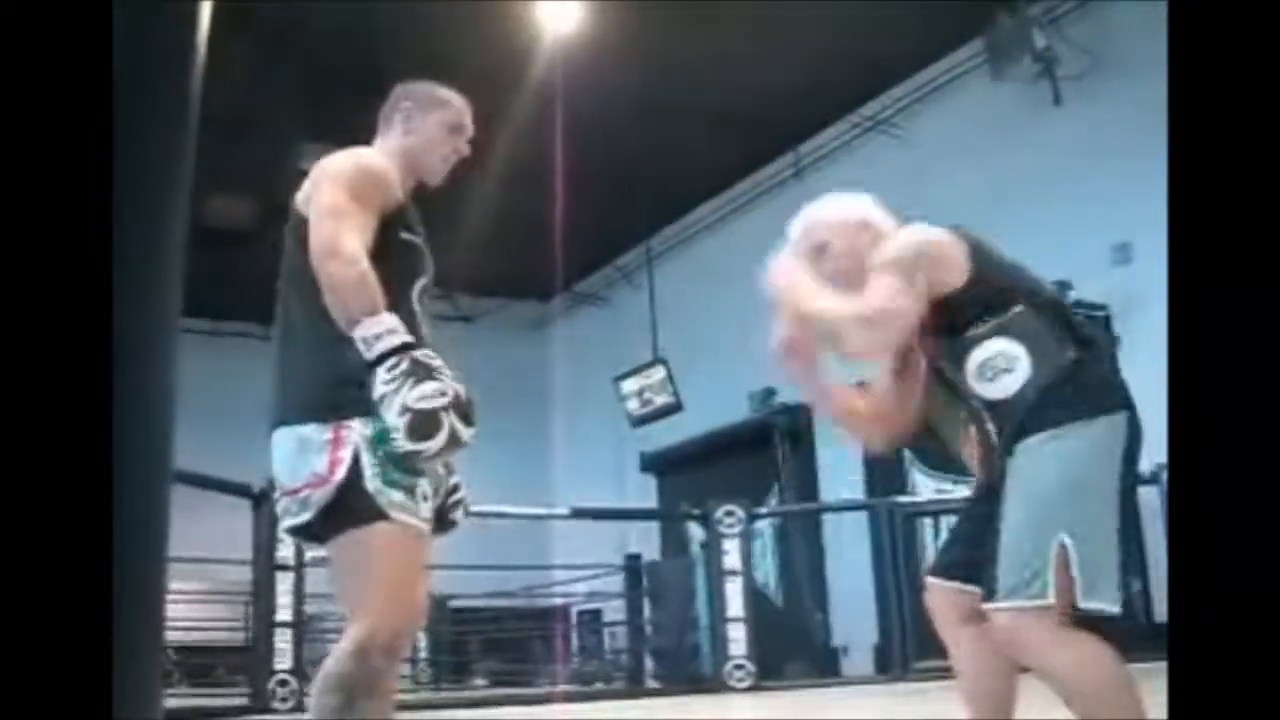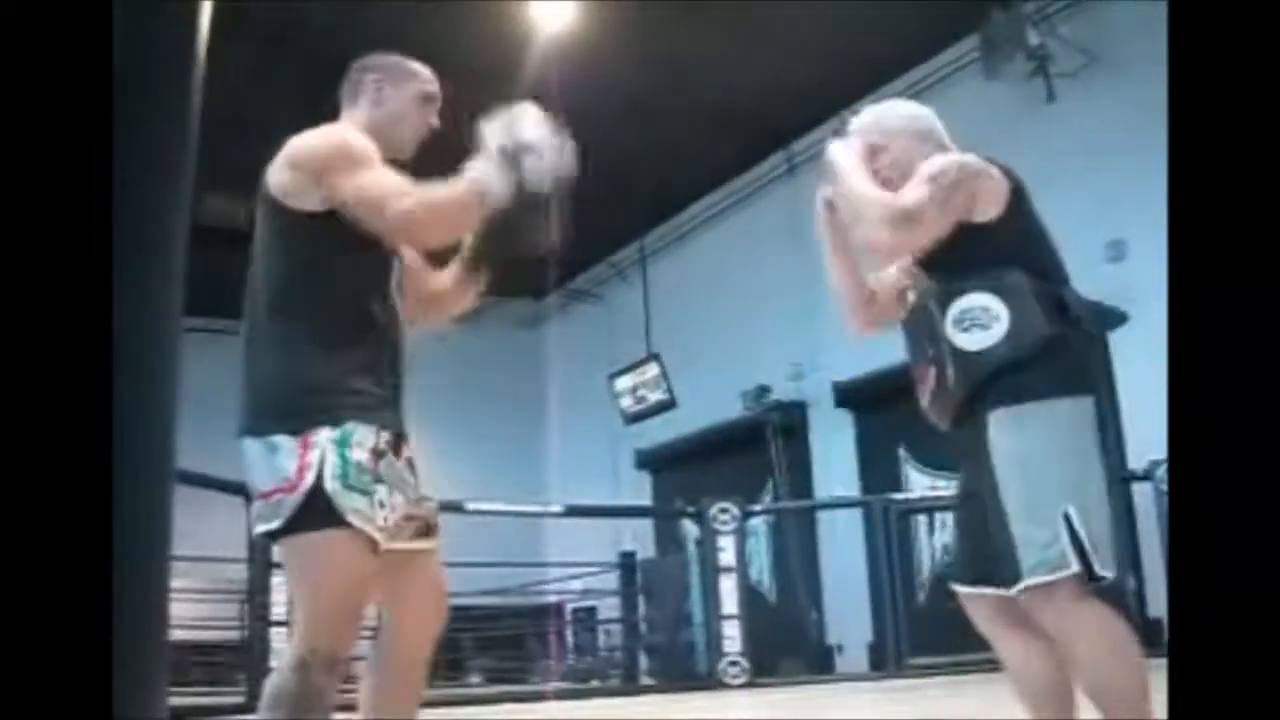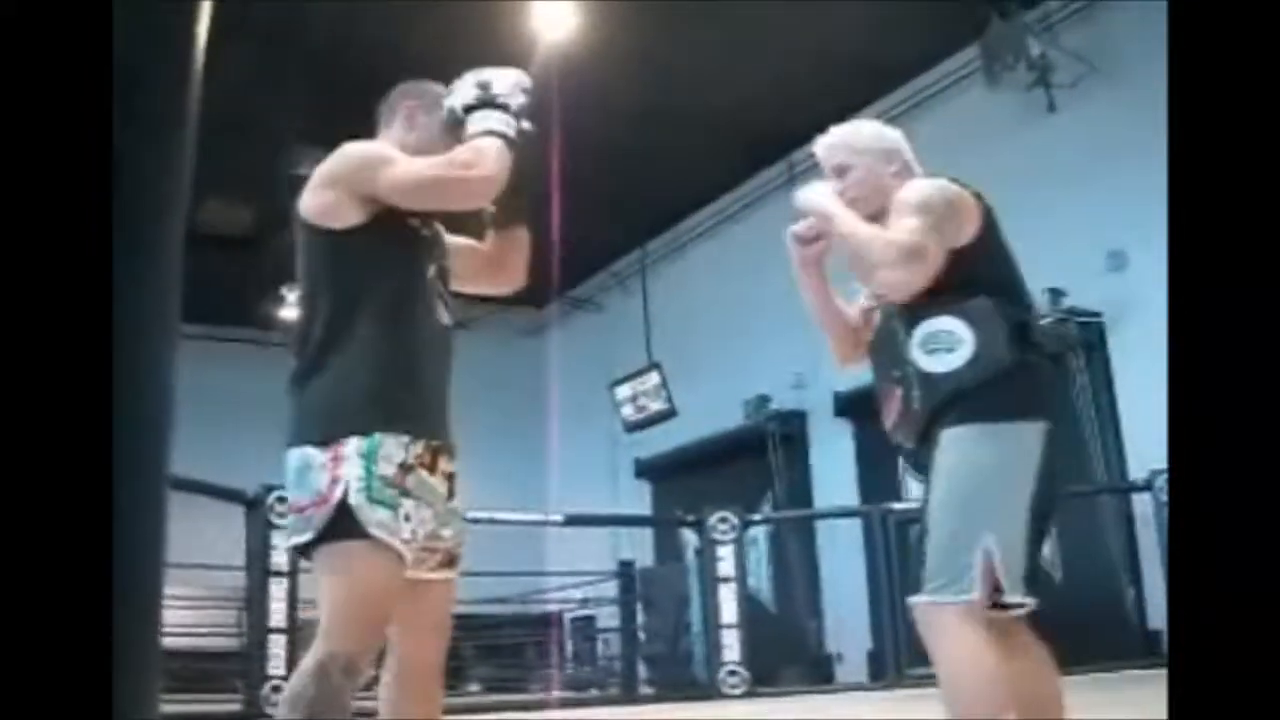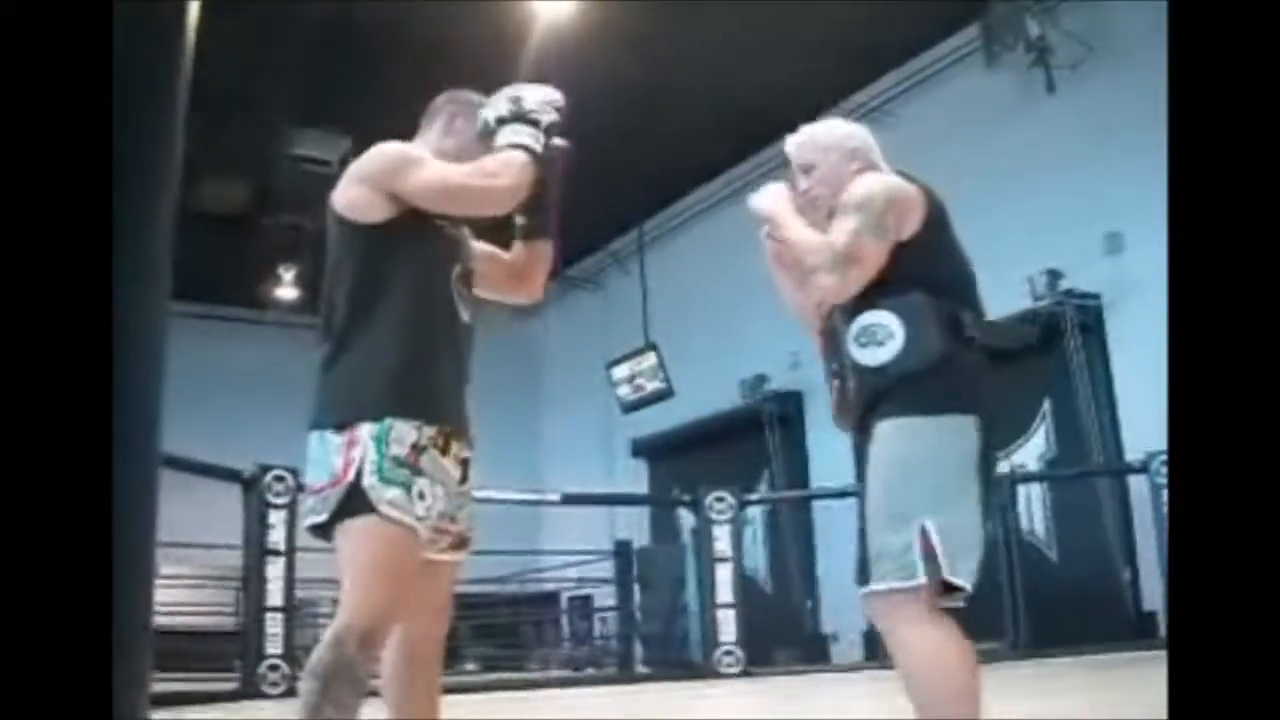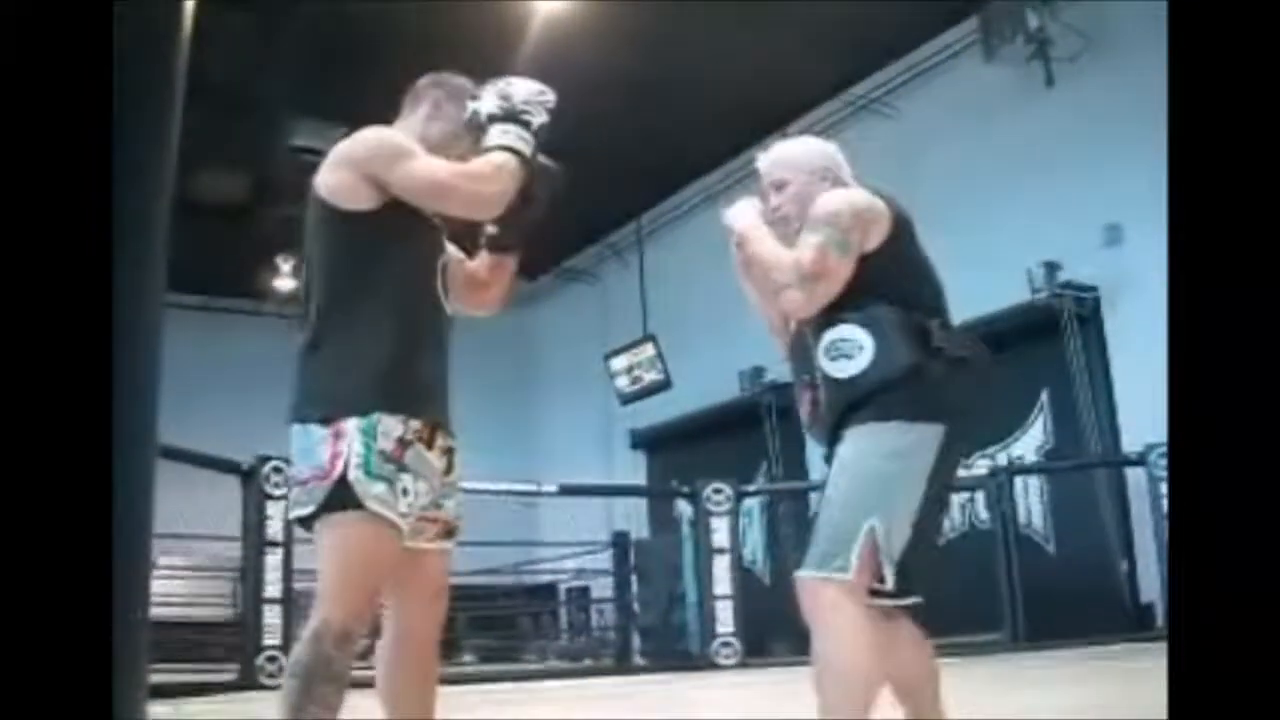
dt=0.4s
person 1, frame 1
left shoulder: (399, 218)
right shoulder: (359, 170)
right elbow: (338, 260)
left wrist: (431, 460)
right wrist: (399, 362)
left hip: (371, 423)
right hip: (343, 417)
left knee: (383, 626)
right knee: (387, 621)
person 1, frame 2
left shoulder: (368, 199)
right shoulder: (327, 148)
left elbow: (433, 302)
right elbow: (417, 218)
left wrist: (494, 211)
right wrist: (499, 166)
left hip: (364, 422)
right hip: (320, 419)
left knee: (418, 611)
right knee: (326, 639)
person 1, frame 3
left shoulder: (418, 229)
right shoulder: (355, 166)
left elbow: (504, 273)
right elbow: (472, 178)
left wrist: (514, 191)
right wrist: (494, 117)
left hip: (417, 443)
right hip: (358, 437)
left knee: (423, 641)
right knee: (349, 642)
person 1, frame 4
left shoulder: (446, 231)
right shoulder: (388, 164)
left elbow: (524, 282)
right elbow: (493, 188)
left wrist: (539, 202)
right wrist: (524, 133)
left hip: (436, 429)
right hip: (378, 422)
left knee: (425, 622)
right knee: (368, 614)
person 1, frame 5
left shoulder: (415, 209)
right shoulder: (371, 148)
left elbow: (480, 293)
right elbow: (478, 192)
left wrist: (513, 220)
right wrist: (511, 132)
left hip: (416, 419)
right hip: (360, 414)
left knee: (421, 608)
right knee: (346, 612)
person 2, frame 1
left shoulder: (912, 249)
right shoulder: (905, 339)
left elbow: (872, 329)
right elbow: (884, 427)
left wrist: (795, 282)
right wrist: (808, 366)
left hip: (1069, 422)
right hip: (1027, 440)
left knee: (1023, 619)
right knee: (953, 599)
person 2, frame 2
left shoulder: (956, 173)
right shoulder: (929, 232)
left elbow: (882, 233)
right elbow: (866, 313)
left wrist: (845, 163)
right wrist: (835, 226)
left hip: (1033, 396)
right hip: (991, 413)
left knee: (1053, 594)
right knee: (989, 600)
person 2, frame 3
left shoulder: (928, 197)
right shoulder: (892, 236)
left elbow: (897, 272)
right elbow: (851, 347)
left wrist: (833, 215)
right wrist: (810, 268)
left hip: (990, 419)
right hip: (960, 428)
left knee: (947, 613)
right knee: (991, 620)
person 2, frame 4
left shoulder: (880, 191)
right shoulder: (869, 227)
left elbow: (834, 278)
right elbow: (831, 326)
left wrist: (779, 211)
right wrist: (780, 258)
left hip: (925, 412)
right hip: (908, 416)
left knee: (903, 602)
right knee: (903, 603)
person 2, frame 5
left shoulder: (845, 206)
right shoulder: (833, 238)
left elbow: (800, 295)
right elbow: (797, 333)
left wrist: (750, 228)
right wrist: (749, 268)
left hip: (898, 417)
right hip: (877, 423)
left knee: (829, 588)
right knee: (872, 603)
